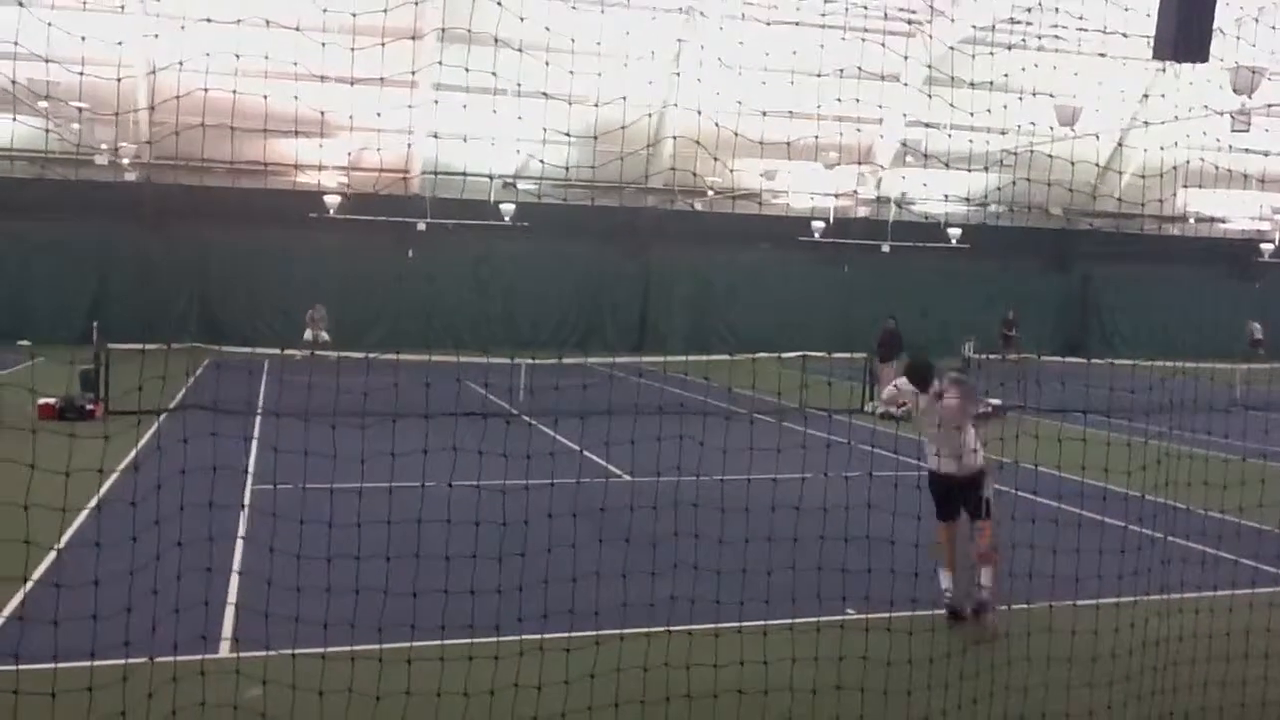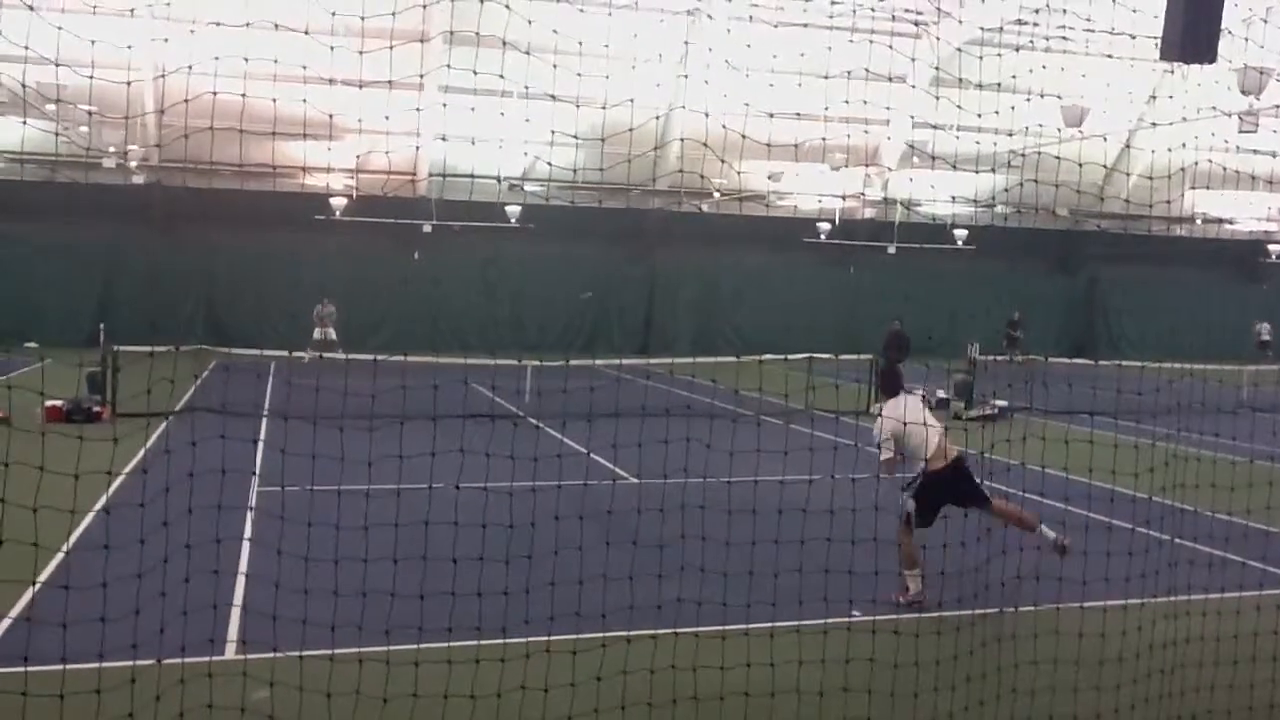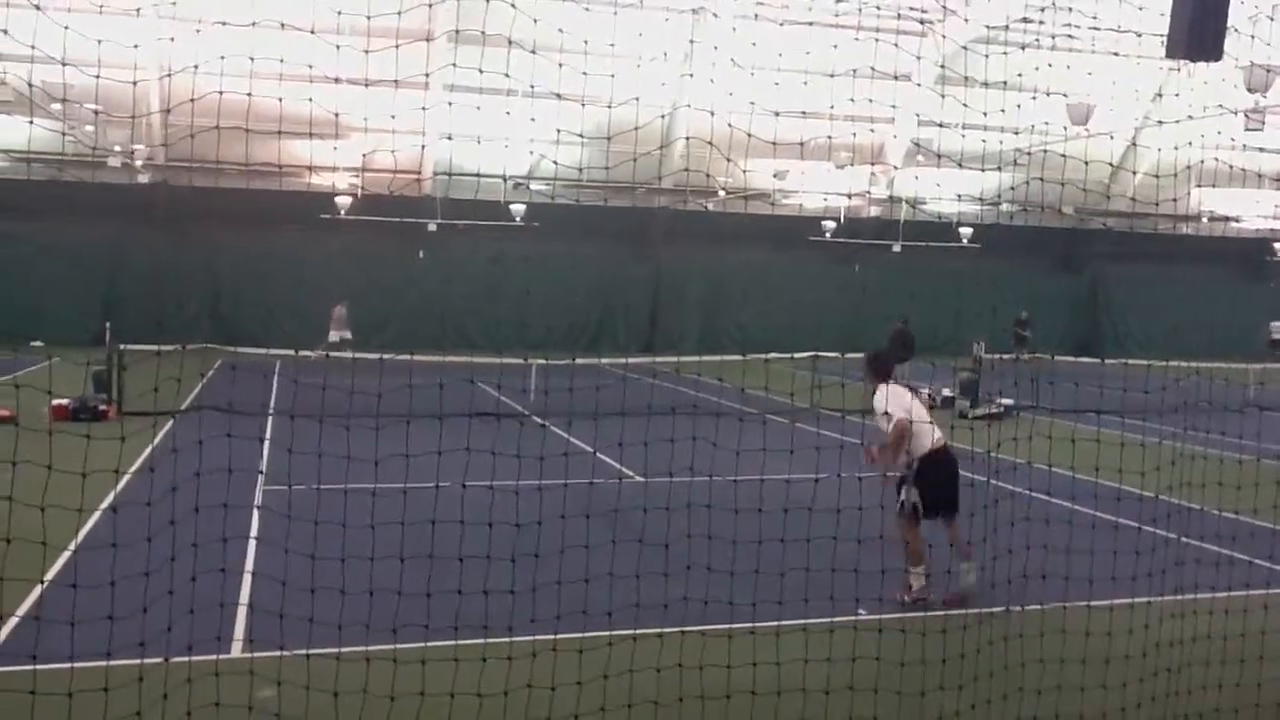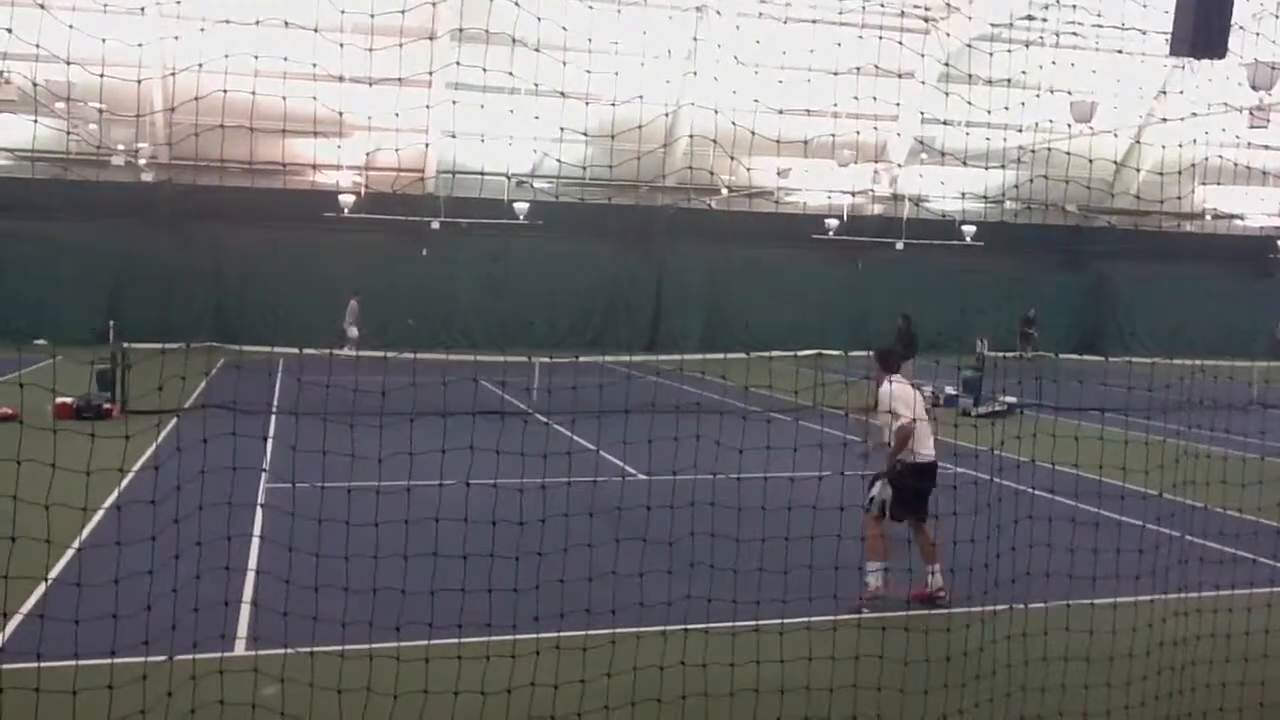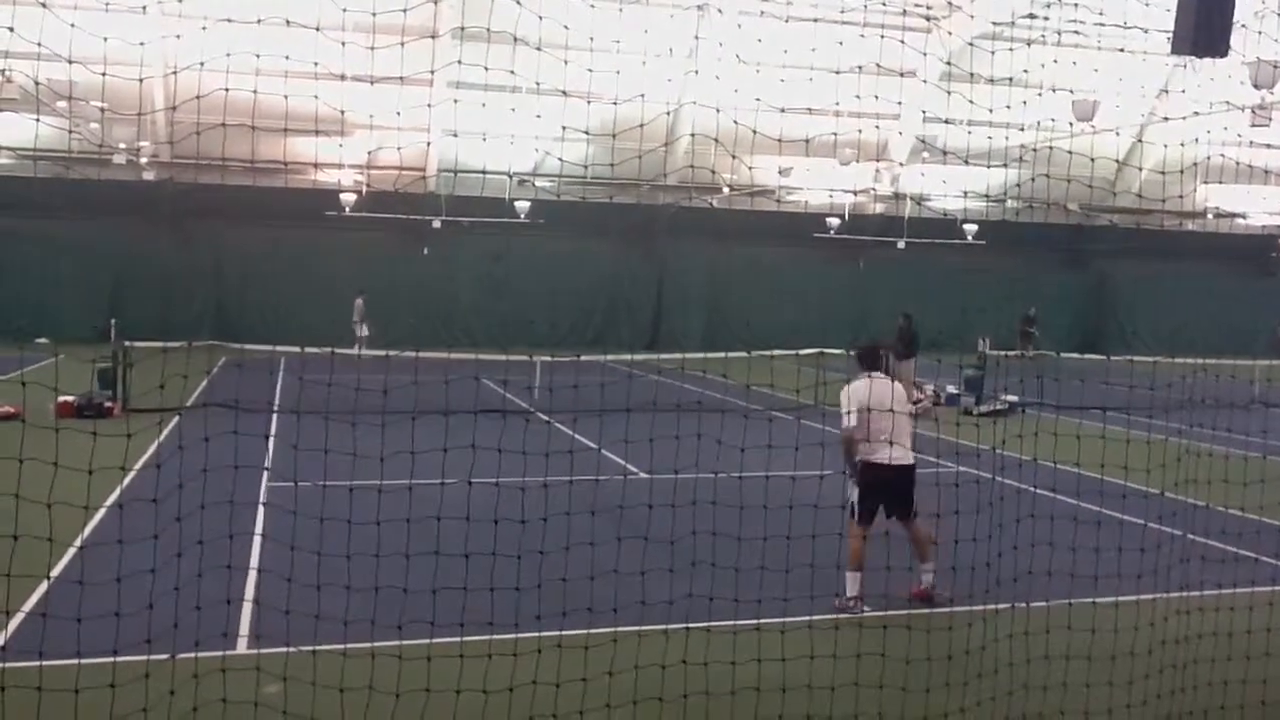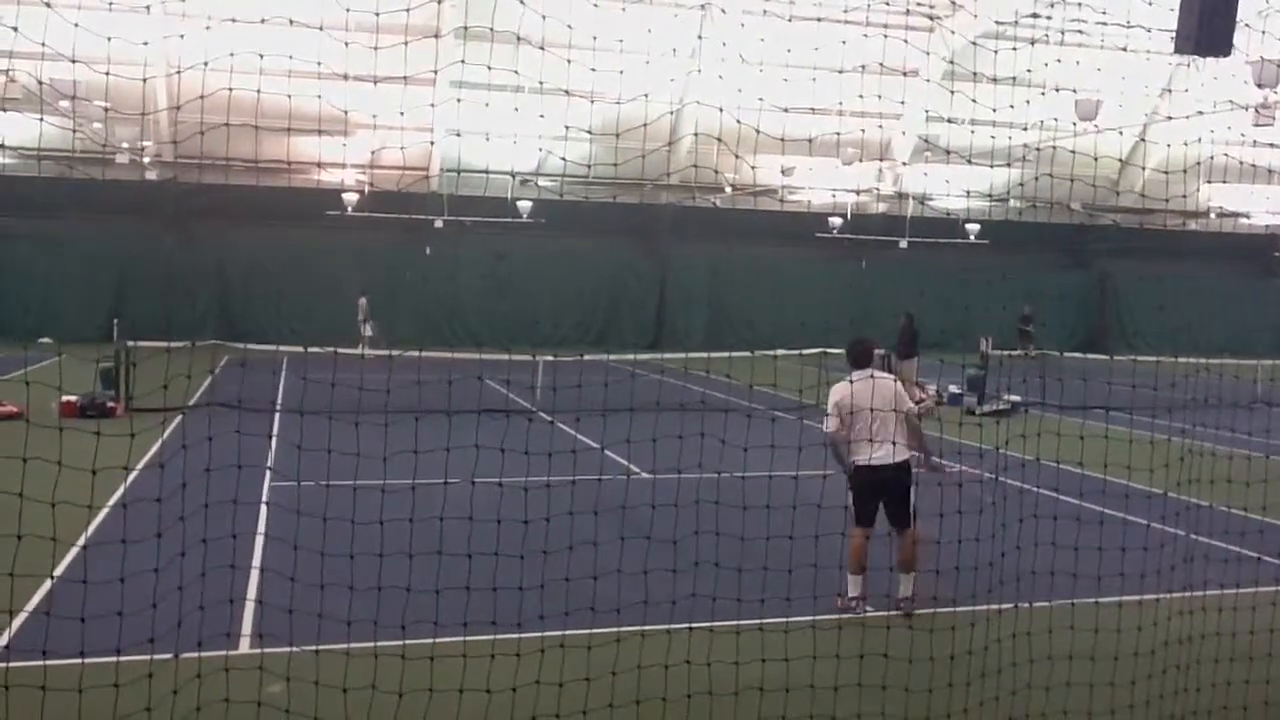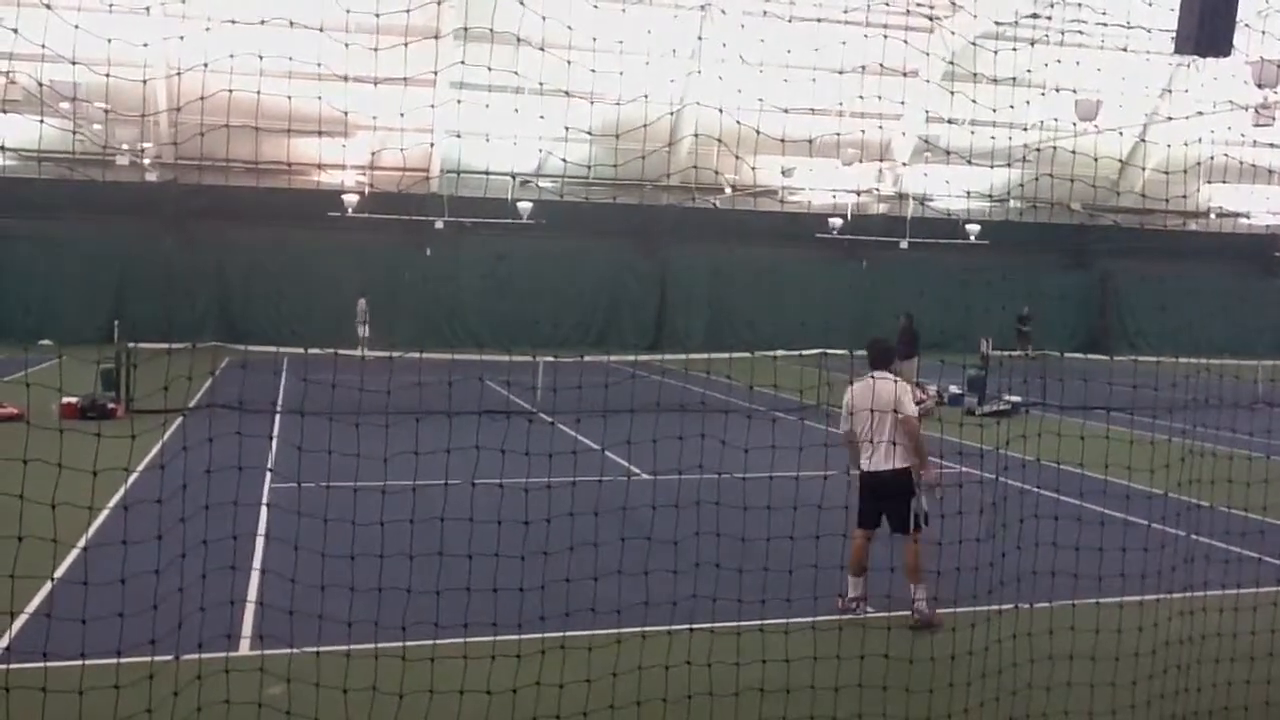
dt=0.3s
person 1, frame 1
left shoulder: (909, 390)
right shoulder: (949, 392)
left elbow: (886, 396)
left hip: (940, 472)
right hip: (970, 470)
left knee: (946, 528)
right knee: (983, 527)
left ankle: (948, 594)
right ankle: (984, 591)
person 1, frame 2
left shoulder: (884, 421)
right shoulder: (913, 400)
left elbow: (888, 467)
left hip: (931, 477)
right hip: (956, 464)
left knee: (905, 531)
right knee: (994, 506)
left ankle: (914, 592)
right ankle: (1053, 539)
person 1, frame 3
left shoulder: (882, 397)
right shoulder: (900, 391)
left elbow: (902, 424)
left wrist: (892, 456)
right wrist: (882, 452)
left hip: (925, 461)
right hip: (945, 455)
left knee: (909, 525)
right knee: (950, 519)
left ankle: (918, 588)
right ankle: (967, 577)
person 1, frame 4
left shoulder: (887, 390)
right shoulder: (908, 388)
left elbow: (905, 429)
left wrist: (890, 461)
left hip: (906, 465)
right hip: (928, 464)
left knee: (873, 519)
right knee: (918, 523)
left ankle: (874, 585)
right ankle: (936, 587)
person 1, frame 5
left shoulder: (853, 389)
right shoulder: (898, 387)
left elbow: (849, 434)
left wrist: (850, 463)
left hip: (871, 466)
right hip: (905, 465)
left knee: (858, 529)
right knee: (911, 523)
left ankle: (852, 597)
right ankle: (928, 583)
person 1, frame 6
left shoulder: (838, 391)
right shoulder: (892, 383)
left elbow: (833, 438)
right elbow: (912, 423)
left wrist: (846, 467)
left hip: (863, 468)
right hip: (897, 466)
left knee: (860, 531)
right knee: (905, 532)
left ankle: (854, 597)
right ankle: (905, 596)
person 1, frame 7
left shoulder: (852, 391)
right shoulder: (900, 387)
left elbow: (849, 438)
right elbow: (911, 430)
right wrist: (924, 466)
left hip: (869, 472)
right hip: (900, 472)
left knee: (863, 533)
right knee: (911, 537)
left ankle: (854, 597)
right ankle: (920, 606)
